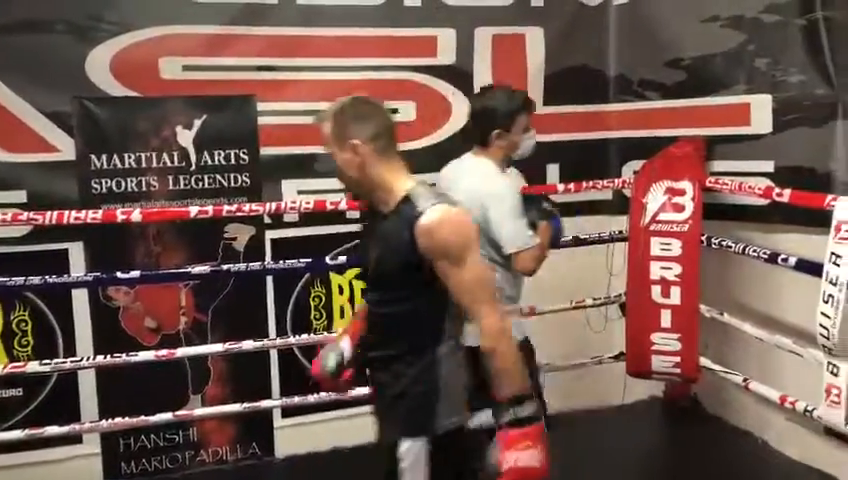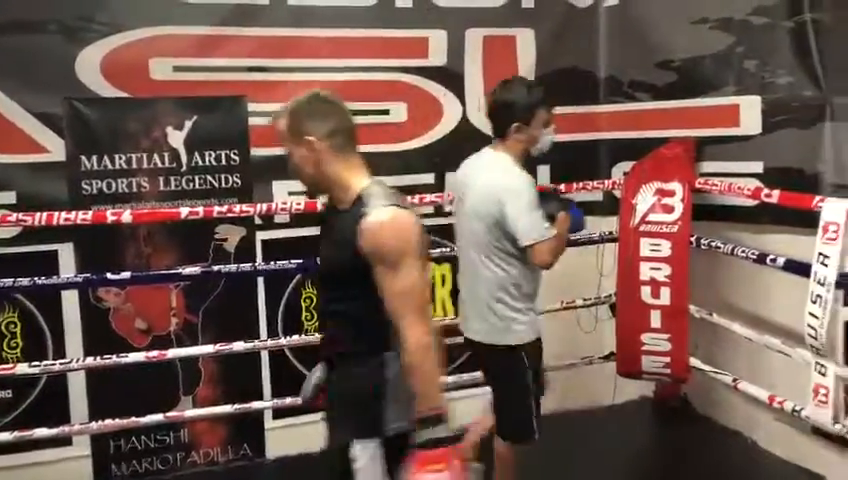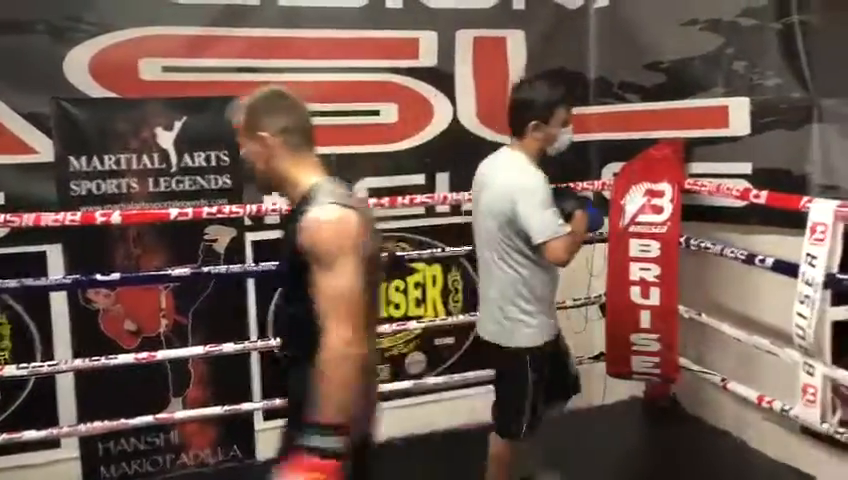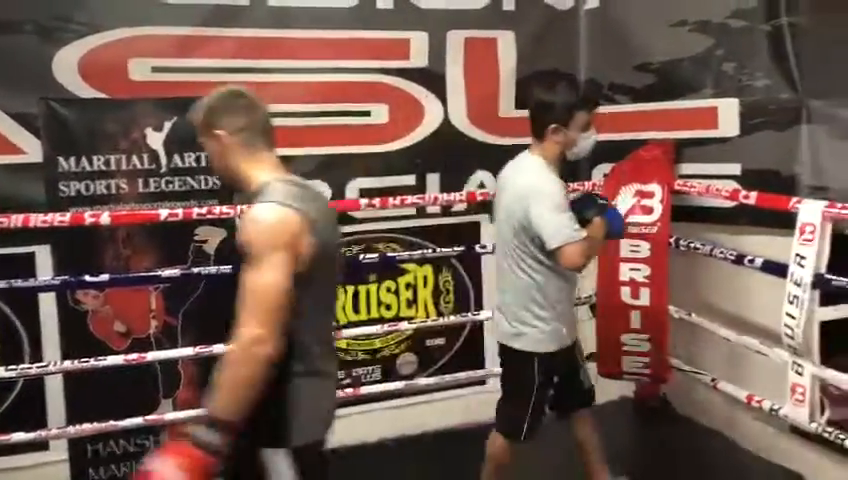
dt=0.1s
person 1, frame 1
left shoulder: (452, 172)
right shoulder: (498, 186)
right elbow: (526, 261)
left wrist: (525, 218)
right wrist: (546, 227)
left hip: (462, 321)
left knee: (478, 404)
person 1, frame 2
left shoulder: (471, 167)
right shoulder: (514, 183)
right elbow: (543, 254)
left wrist: (541, 215)
right wrist: (562, 221)
left hip: (481, 315)
right hip: (508, 323)
left knee: (510, 407)
right knee: (519, 422)
person 1, frame 3
left shoulder: (493, 165)
right shoulder: (527, 180)
right elbow: (559, 251)
left wrist: (561, 212)
right wrist: (582, 217)
left hip: (511, 315)
right hip: (521, 325)
left knee: (560, 388)
right knee: (514, 420)
person 1, frame 4
left shoulder: (518, 168)
right shoulder: (541, 185)
right elbow: (574, 256)
left wrist: (579, 216)
right wrist: (601, 223)
left hip: (544, 322)
right hip: (534, 329)
left knee: (579, 402)
right knee: (515, 422)
person 2, frame 1
left shoulder: (435, 221)
right shoulder: (381, 210)
left elbow: (491, 322)
left wrist: (520, 417)
right wrist: (351, 342)
left hip: (426, 405)
right hip: (399, 397)
person 2, frame 2
left shoulder: (381, 221)
right shoulder: (342, 209)
left elbow: (417, 335)
left wrist: (434, 440)
right wrist: (329, 367)
left hip: (373, 406)
right hip: (353, 393)
person 2, frame 3
left shoulder: (327, 221)
right shoulder: (320, 205)
left elbow: (343, 342)
left wrist: (322, 447)
left hip: (327, 408)
right hip: (320, 404)
person 2, frame 4
left shoulder: (270, 219)
right shoulder: (306, 199)
left elbow: (256, 342)
left wrist: (199, 442)
left hip: (289, 405)
right hip: (300, 393)
person 3, frame 1
left shoulder: (143, 291)
right shoulder: (128, 318)
left elbow: (171, 285)
right elbow: (149, 338)
right wrist: (151, 326)
left hip: (193, 299)
right hip: (186, 329)
left knee: (219, 280)
right knee: (196, 362)
left ankle: (234, 244)
right ankle: (196, 394)
person 3, frame 2
left shoulder: (134, 292)
right shoulder: (118, 319)
left elbow: (161, 285)
right elbow: (140, 339)
right wrist: (141, 328)
left hip: (183, 299)
right hip: (177, 330)
left knee: (210, 280)
right knee: (187, 363)
left ankle: (224, 247)
right ankle: (187, 395)
person 3, frame 3
left shoulder: (122, 292)
right shoulder: (107, 321)
right elbow: (130, 342)
right wrist: (131, 330)
left hip: (173, 304)
right hip: (163, 332)
left knee: (201, 281)
right knee: (178, 364)
right ankle: (177, 399)
person 3, frame 4
left shoulder: (112, 294)
right shoulder: (98, 322)
right elbow: (121, 343)
right wrist: (120, 331)
right hip: (154, 335)
left knee: (190, 283)
